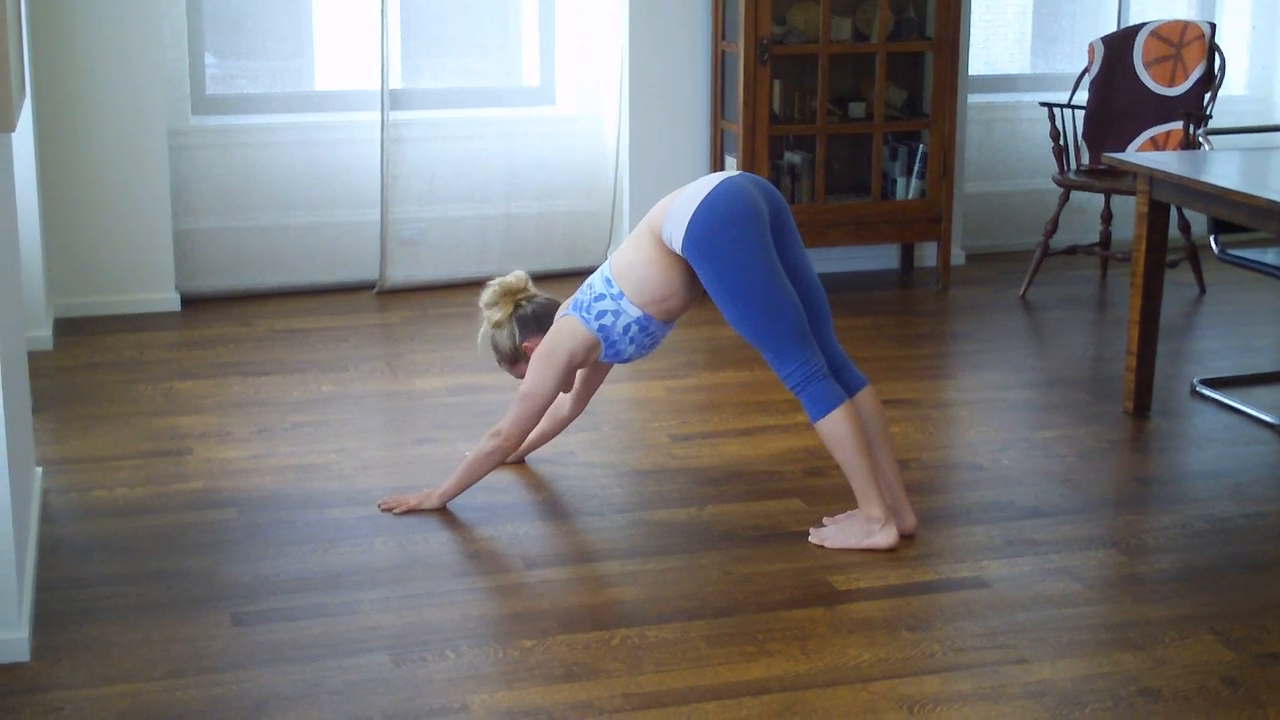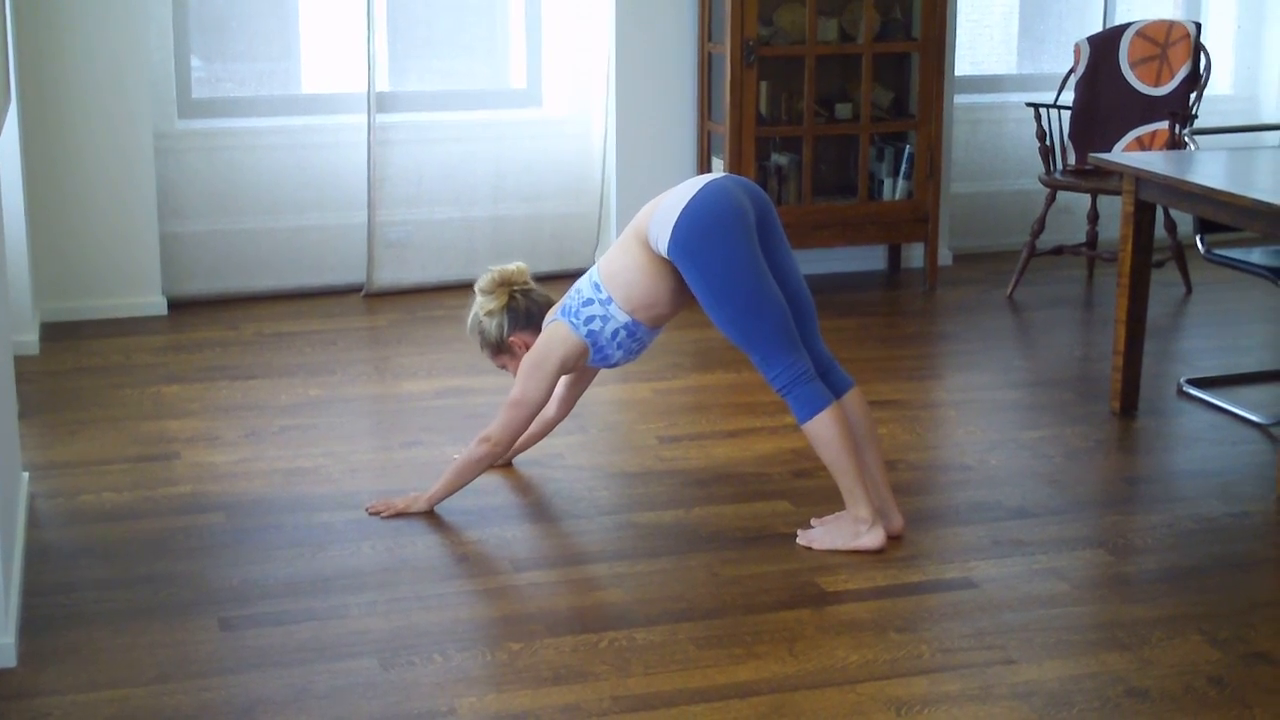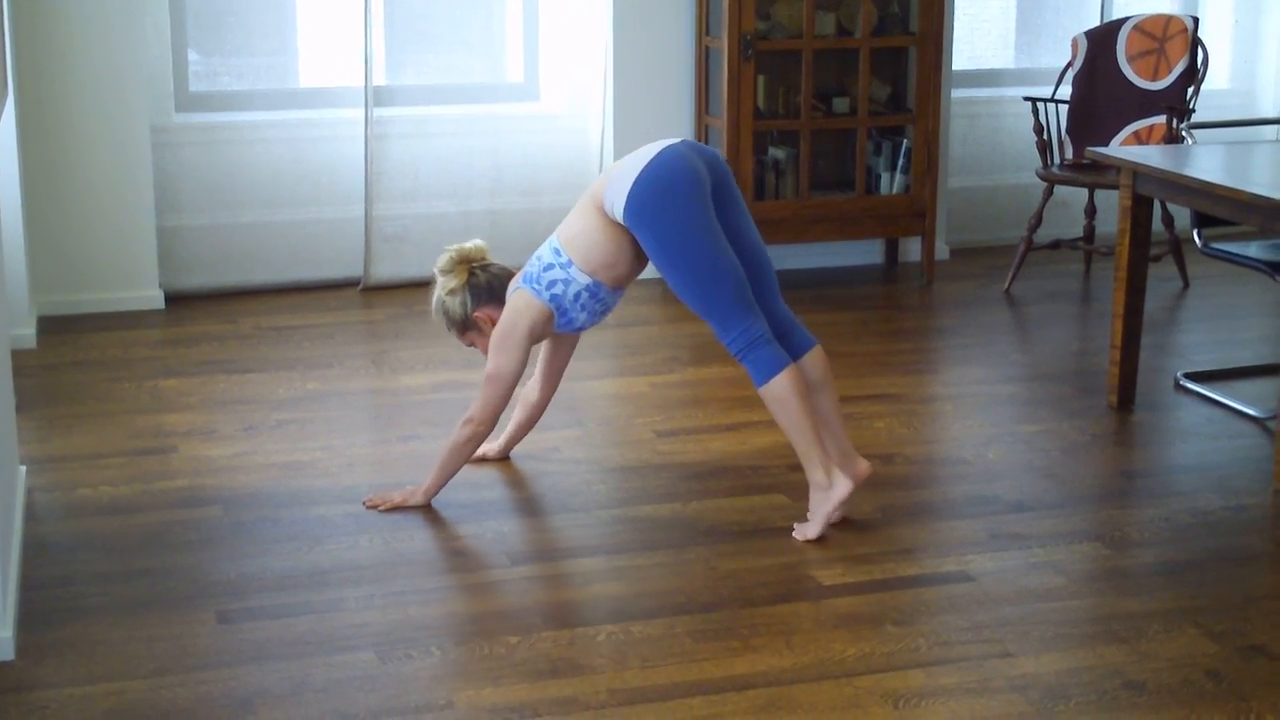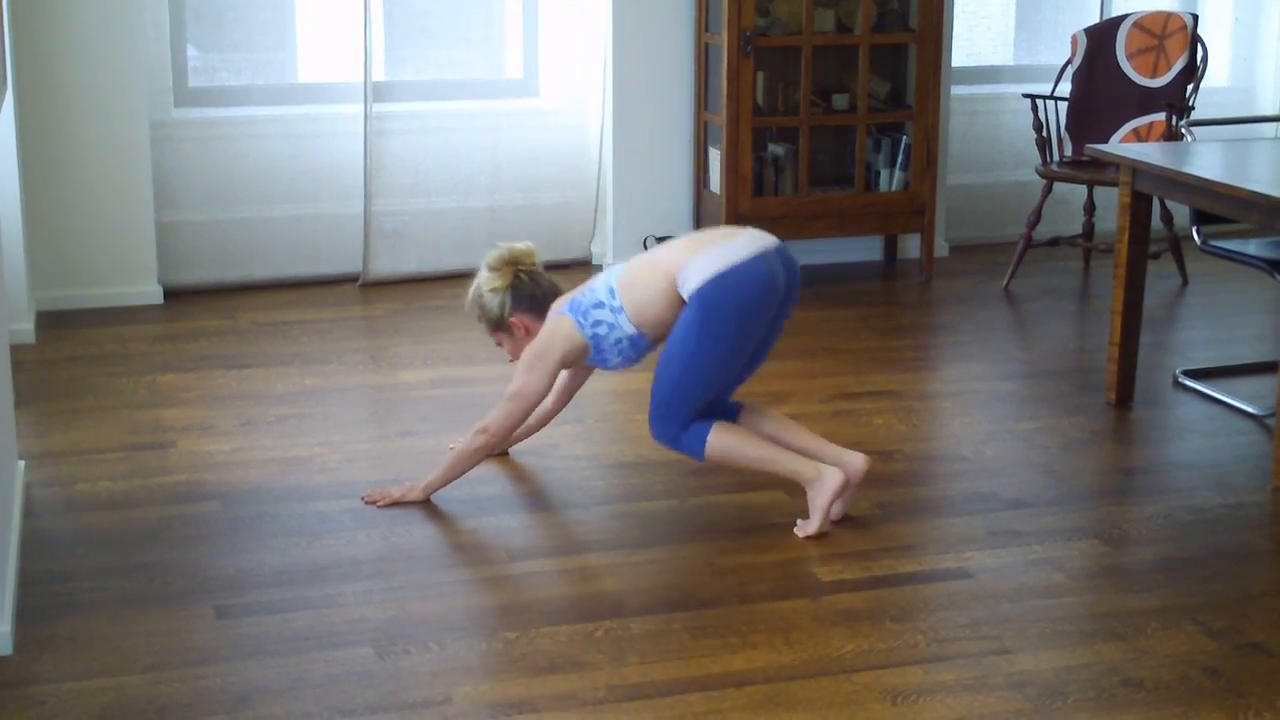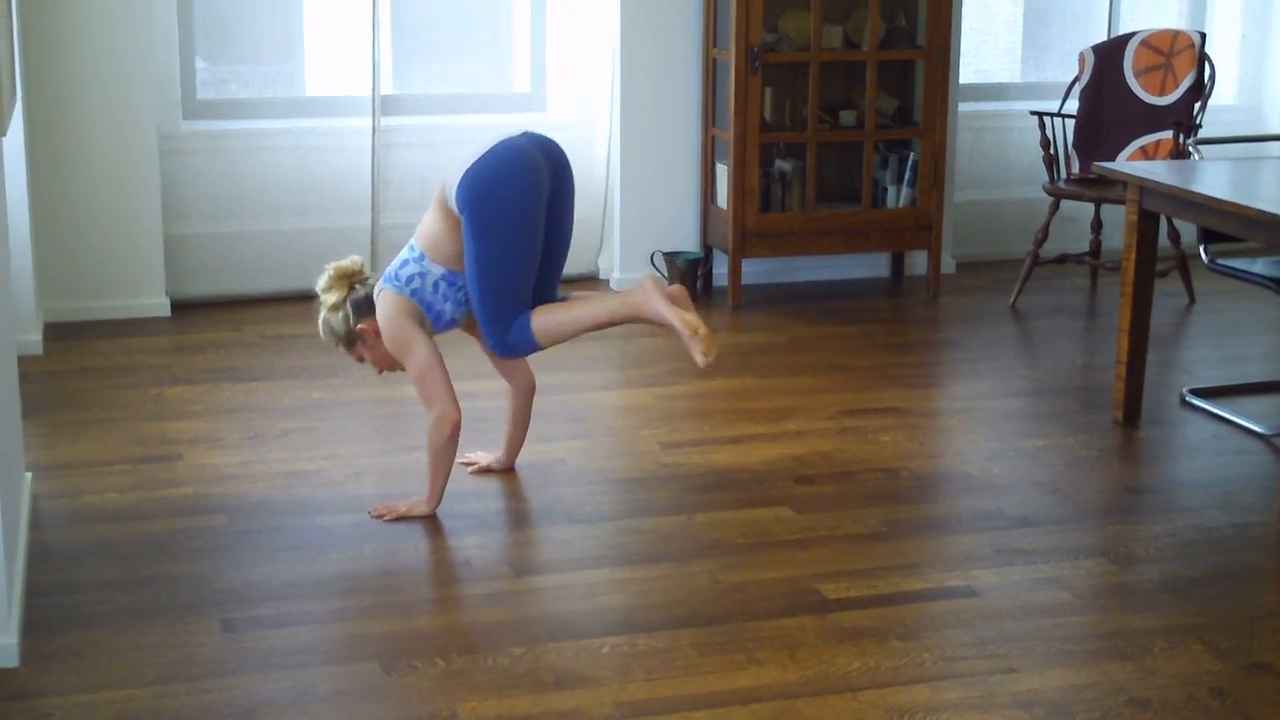
dt=1s
person 1, frame 1
left shoulder: (563, 340)
right shoulder: (592, 330)
left elbow: (504, 434)
right elbow: (571, 403)
left wrist: (438, 494)
right wrist: (522, 451)
left hip: (715, 221)
right hip: (740, 197)
left knee: (805, 371)
right knee: (826, 358)
left ankle: (877, 519)
right ankle: (896, 506)
person 1, frame 2
left shoulder: (553, 342)
right shoulder: (580, 330)
left elbow: (493, 438)
right elbow: (558, 405)
left wrist: (426, 498)
right wrist: (508, 453)
left hip: (700, 224)
right hip: (724, 200)
left knee: (790, 373)
right knee: (811, 360)
left ankle: (864, 520)
right ankle: (883, 506)
person 1, frame 3
left shoulder: (517, 315)
right shoulder: (550, 301)
left elbow: (477, 421)
right elbow: (543, 383)
left wrist: (425, 491)
right wrist: (505, 445)
left hip: (657, 188)
right hip: (686, 163)
left knee: (747, 337)
right knee: (773, 320)
left ankle: (826, 479)
right ankle: (845, 459)
person 1, frame 4
left shoulder: (557, 334)
right shoulder: (583, 315)
left elbow: (493, 429)
right elbow: (551, 400)
left wrist: (424, 487)
right wrist: (498, 440)
left hip: (734, 282)
right hip: (761, 255)
left knee: (672, 426)
right knee: (704, 410)
left ankle: (817, 475)
right ankle: (839, 459)
person 1, frame 5
left shoulder: (391, 314)
left elbow: (445, 415)
right elbow: (522, 376)
left wrist: (430, 501)
right wrist: (506, 457)
left hip: (500, 175)
right hip: (537, 155)
left knee: (506, 336)
right knee: (534, 314)
left ankle: (639, 301)
right ankle: (648, 302)
